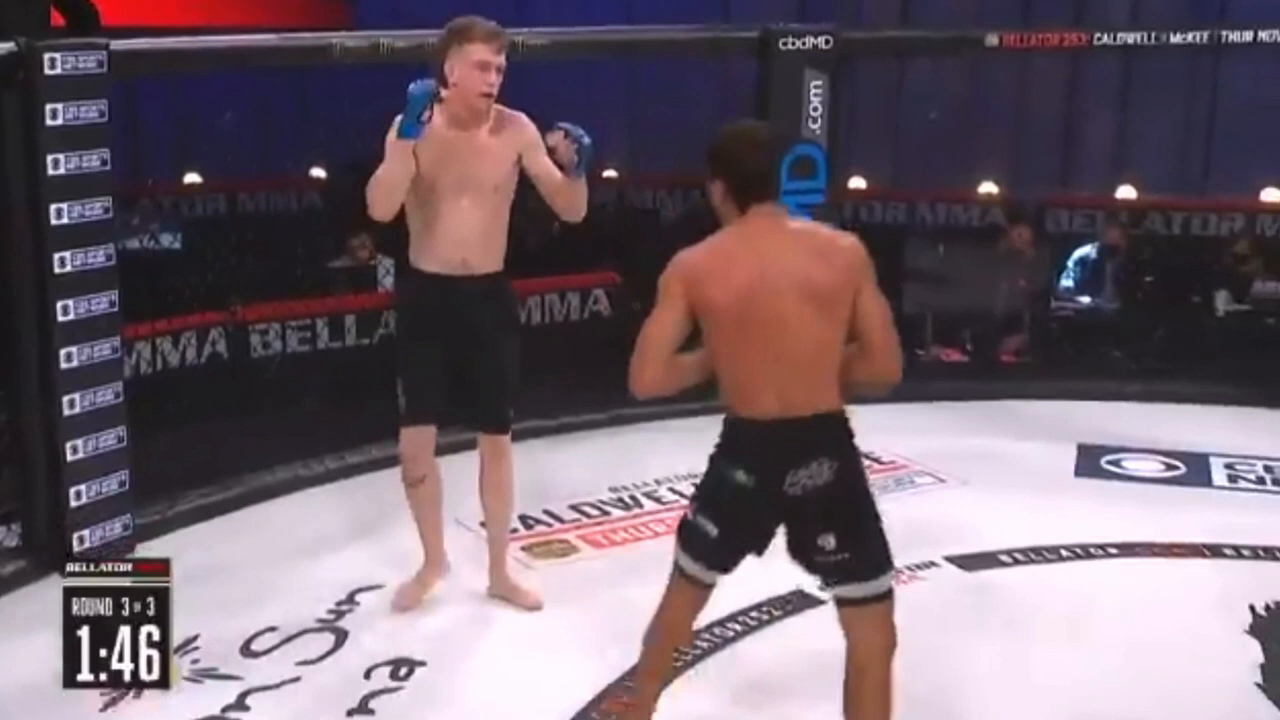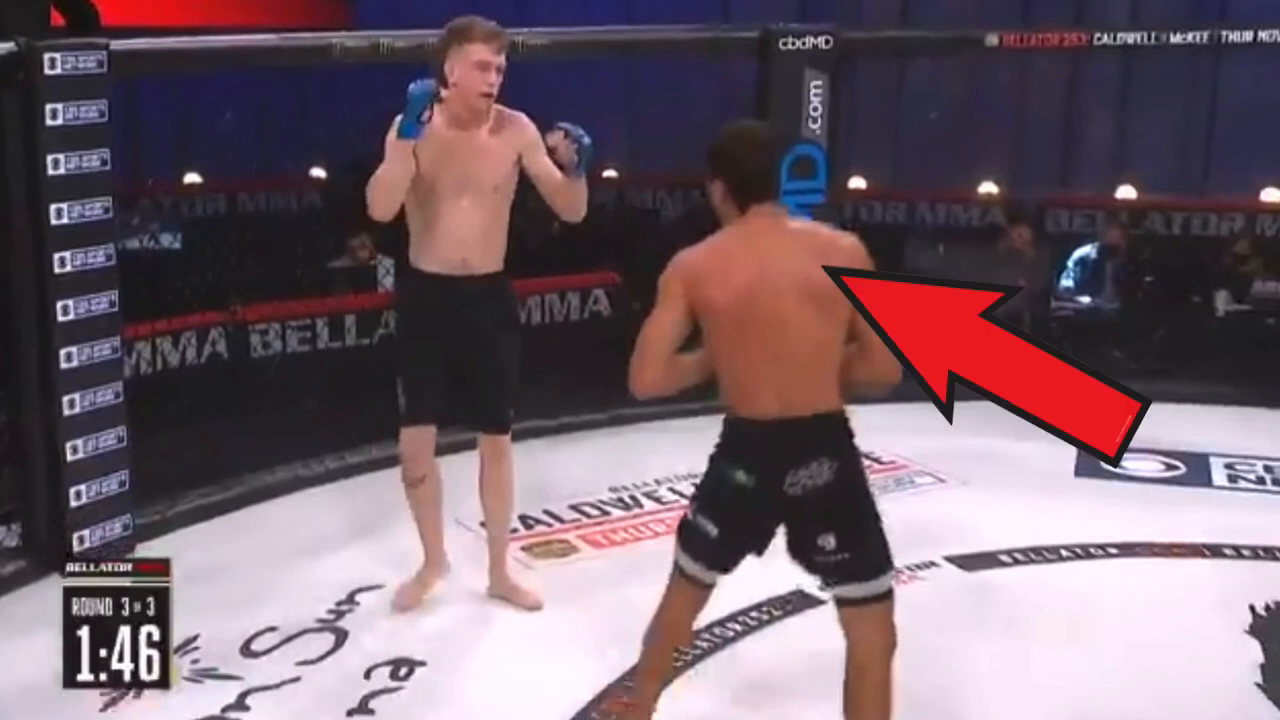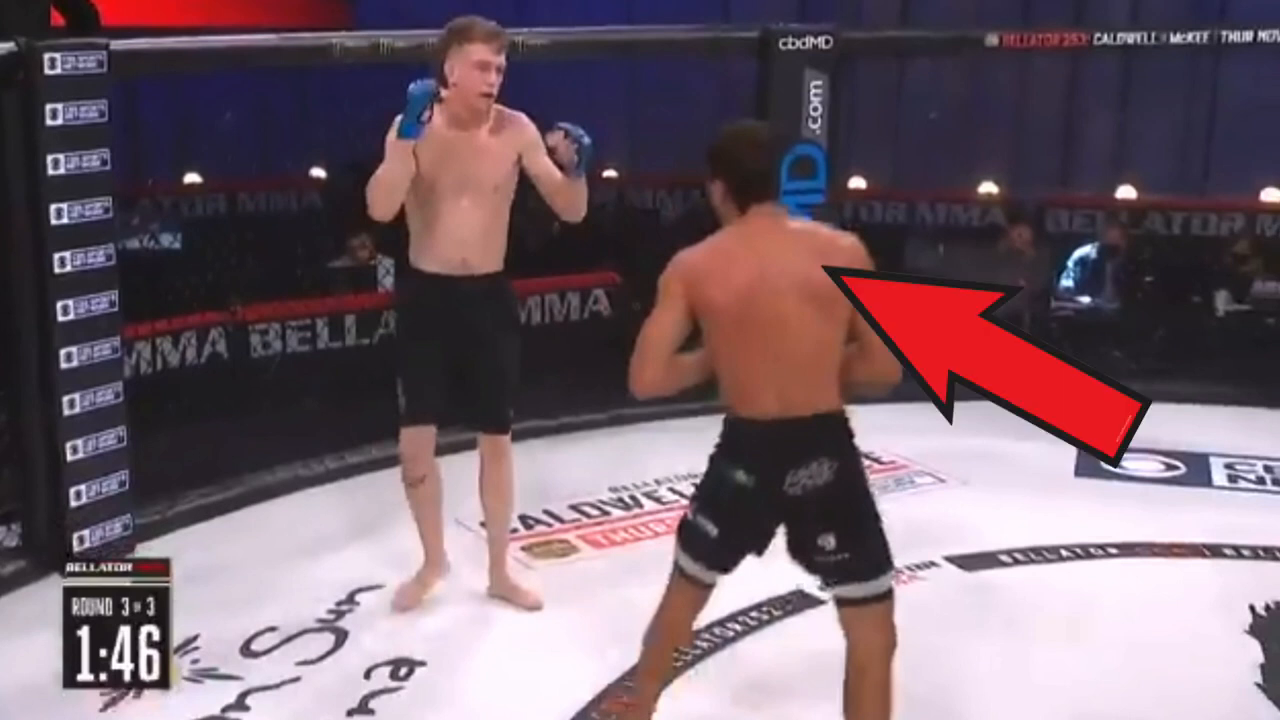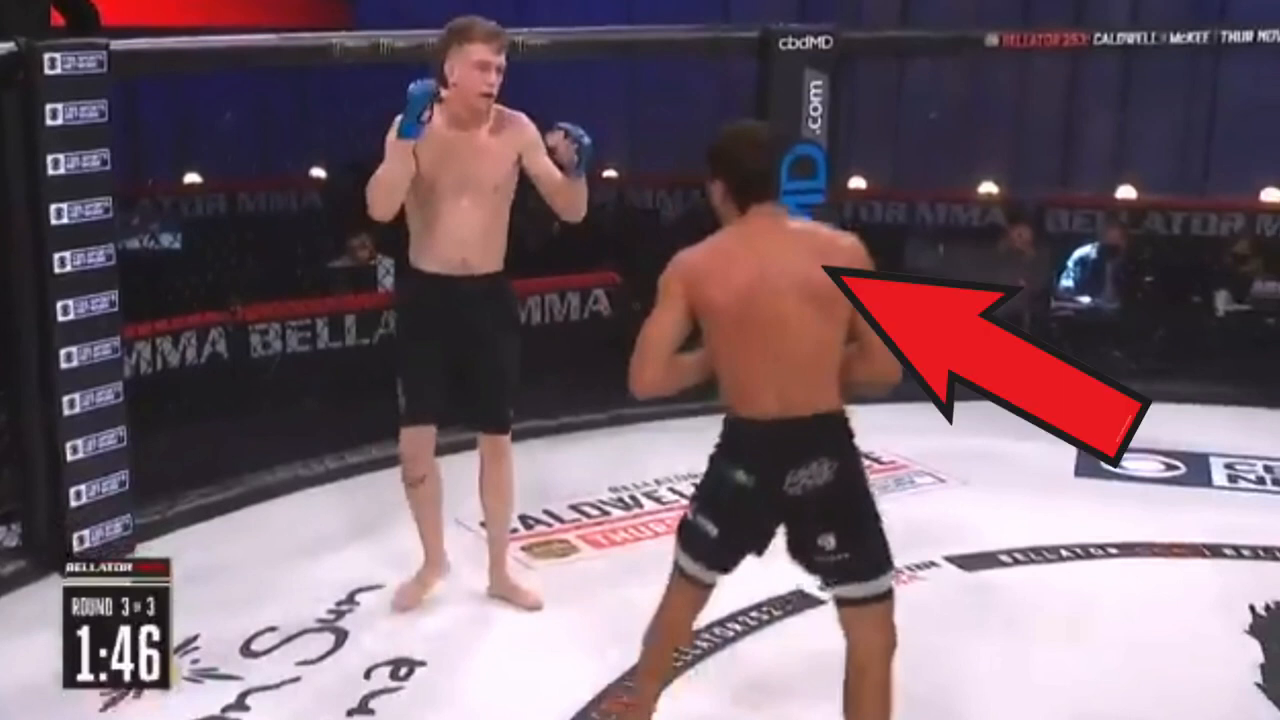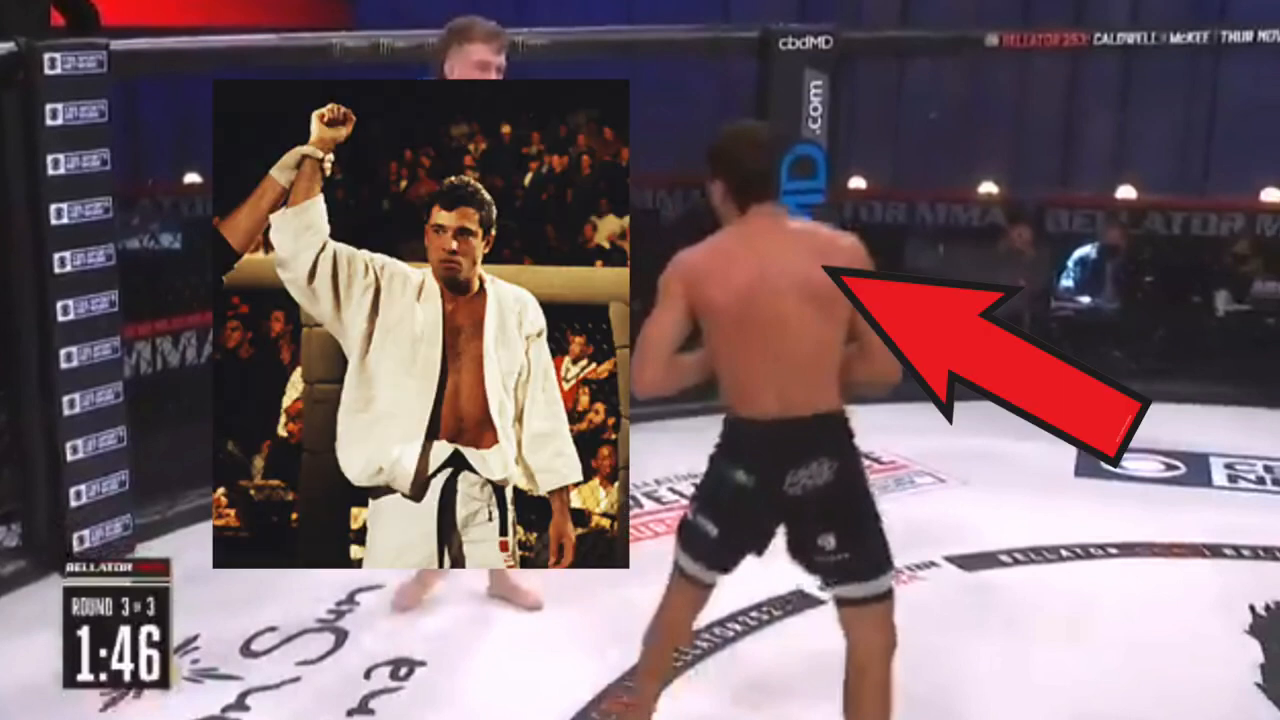
dt=0.7s
person 1, frame 1
left shoulder: (692, 266)
right shoulder: (845, 251)
left elbow: (646, 379)
right elbow: (885, 368)
left hip: (745, 453)
right hip: (824, 452)
left knee: (683, 590)
right knee: (872, 629)
person 1, frame 2
left shoulder: (692, 267)
right shoulder: (844, 251)
left elbow: (646, 379)
right elbow: (885, 368)
left hip: (745, 452)
right hip: (825, 452)
left knee: (683, 590)
right knee: (872, 632)
person 1, frame 3
left shoulder: (692, 266)
right shoulder: (843, 250)
left elbow: (646, 379)
right elbow: (886, 368)
left hip: (744, 452)
right hip: (825, 453)
left knee: (683, 590)
right knee: (872, 631)
person 1, frame 4
left shoulder: (692, 266)
right shoulder: (843, 251)
left elbow: (646, 379)
right elbow: (886, 368)
left hip: (745, 452)
right hip: (825, 453)
left knee: (683, 591)
right knee: (872, 632)
person 1, frame 5
left shoulder: (692, 266)
right shoulder: (844, 250)
left elbow: (646, 380)
right elbow: (886, 369)
left hip: (746, 452)
right hip: (825, 452)
left knee: (684, 591)
right knee: (872, 630)
person 2, frame 1
left shoulder: (516, 131)
right shoulder: (411, 128)
left elbow: (572, 212)
right elbow: (380, 209)
left wrist: (575, 168)
right wrist: (409, 131)
left hip: (488, 296)
right hip: (425, 295)
left knee: (496, 439)
right knee: (415, 442)
left ankle: (499, 569)
right ankle: (433, 560)
person 2, frame 2
left shoulder: (516, 130)
right shoulder: (411, 128)
left elbow: (572, 212)
right elbow: (380, 210)
left wrist: (575, 168)
right wrist: (409, 131)
left hip: (488, 296)
right hip: (425, 295)
left knee: (496, 440)
right knee: (415, 442)
left ankle: (499, 570)
right ankle: (433, 560)
person 2, frame 3
left shoulder: (515, 131)
right shoulder: (411, 128)
left elbow: (571, 212)
right elbow: (380, 209)
left wrist: (574, 167)
right wrist: (410, 132)
left hip: (488, 296)
right hip: (426, 295)
left knee: (496, 440)
right knee: (414, 444)
left ankle: (499, 570)
right ankle: (433, 561)
person 2, frame 4
left shoulder: (516, 130)
right shoulder: (412, 127)
left elbow: (572, 211)
right elbow: (380, 210)
left wrist: (574, 167)
right wrist: (410, 130)
left hip: (488, 297)
right hip: (425, 295)
left knee: (496, 441)
right knee: (415, 442)
left ankle: (499, 570)
right ankle: (433, 561)
person 2, frame 5
left shoulder: (517, 309)
right shoulder: (386, 290)
left elbow: (541, 409)
right elbow: (303, 251)
left wrist: (560, 509)
right wrist: (317, 152)
left hip: (481, 485)
right hip: (405, 484)
left knee: (496, 593)
right knee: (395, 600)
